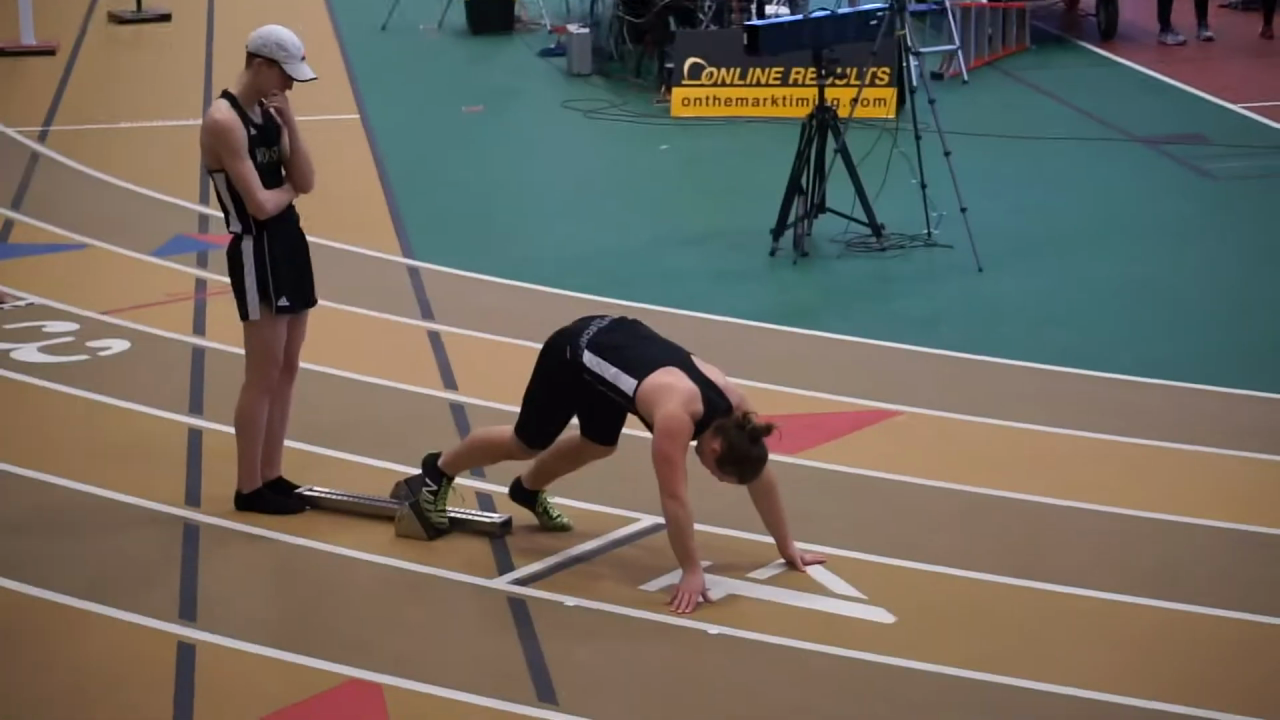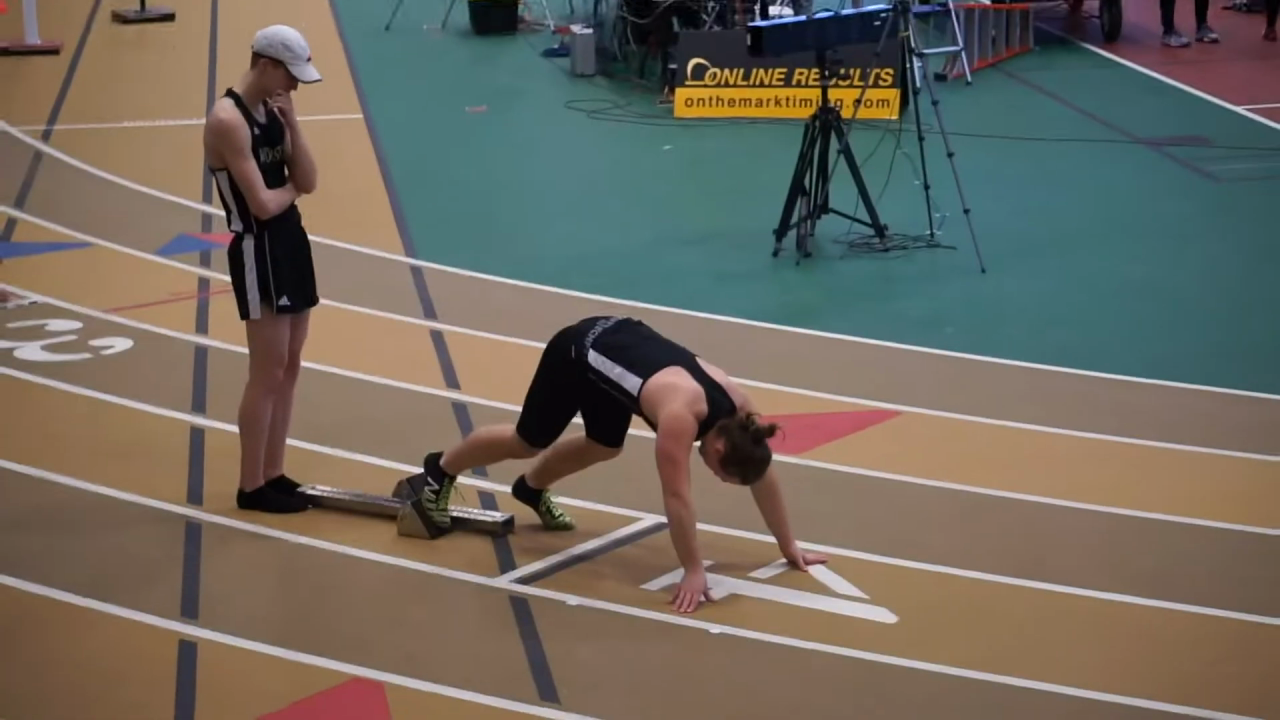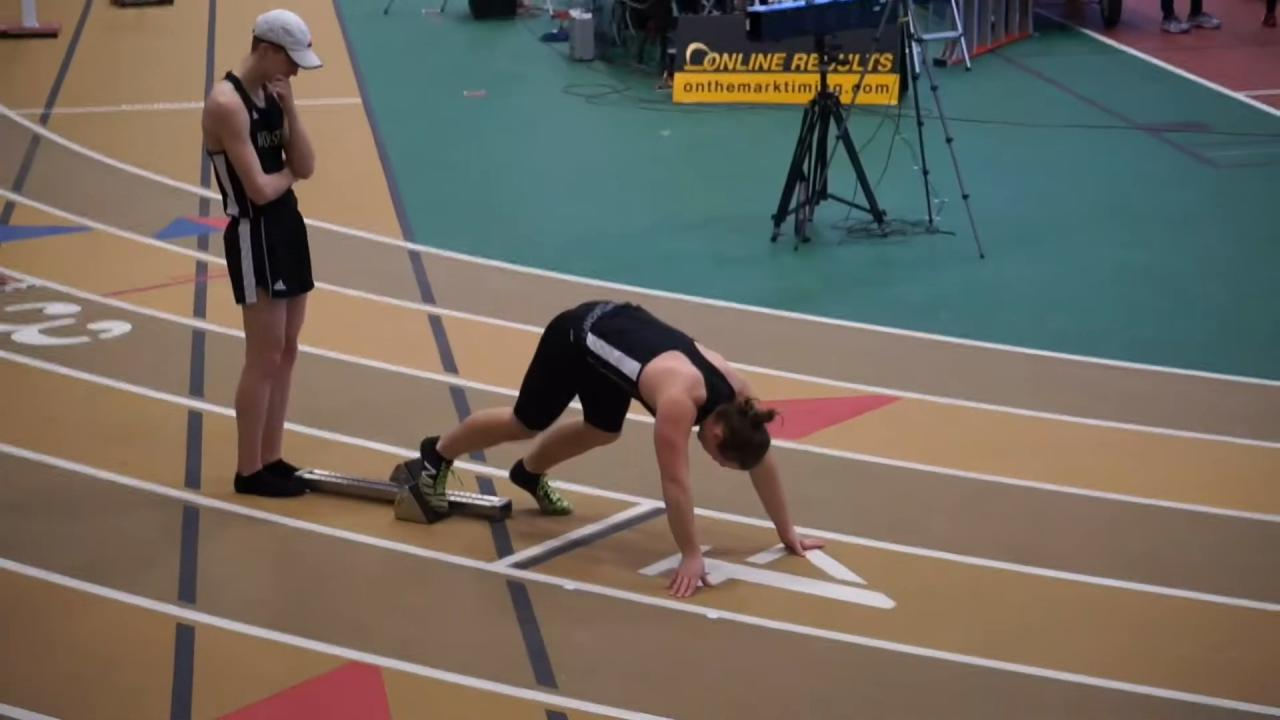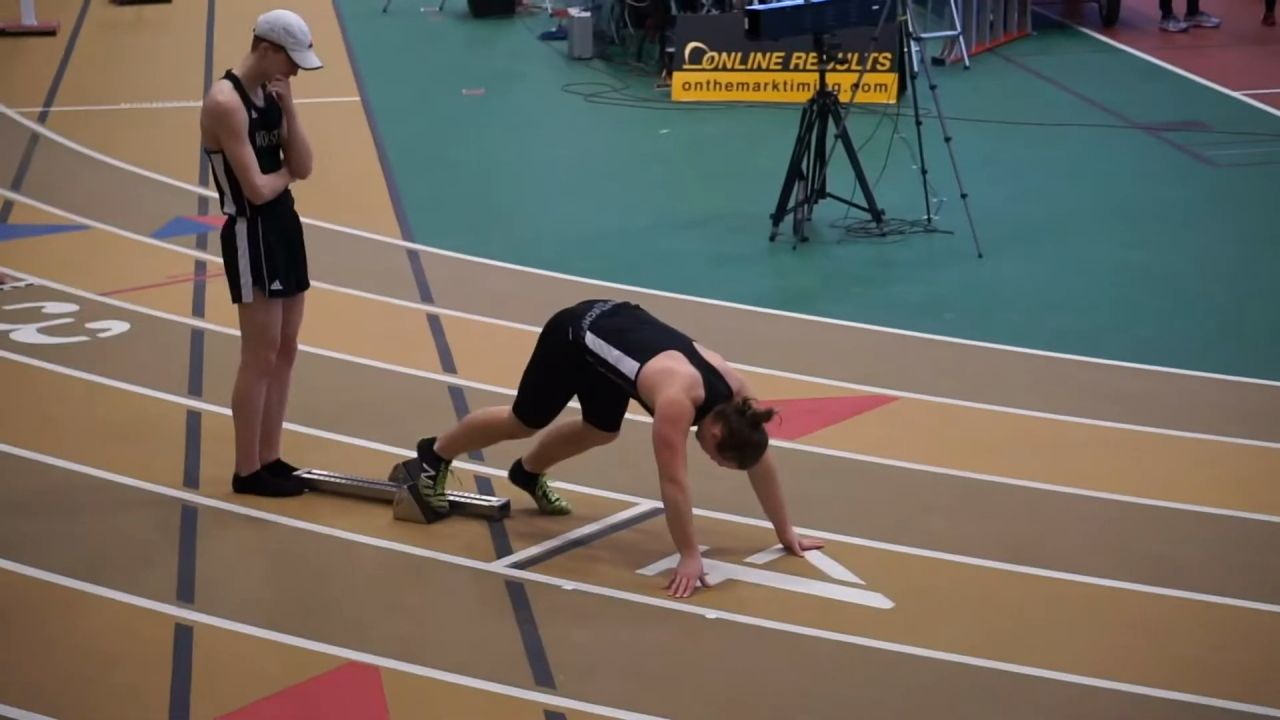
dt=0.1s
person 1, frame 1
left shoulder: (269, 112)
right shoulder: (224, 121)
left elbow: (305, 182)
right elbow: (261, 205)
left wrist: (290, 124)
right wrist: (288, 188)
left hip: (289, 243)
right hip: (256, 253)
left knee: (286, 369)
right knee: (263, 374)
left ankle: (271, 475)
right ankle: (249, 487)
person 1, frame 2
left shoulder: (273, 112)
right shoulder: (227, 120)
left elbow: (308, 182)
right elbow: (264, 205)
left wrist: (292, 125)
right wrist: (290, 188)
left hip: (291, 242)
right hip: (259, 252)
left knee: (288, 369)
right knee: (267, 373)
left ankle: (273, 474)
right ankle: (251, 486)
person 1, frame 3
left shoulder: (271, 95)
right shoulder: (226, 104)
left elbow: (305, 167)
right elbow: (259, 190)
left wrist: (290, 108)
right wrist: (287, 171)
left hip: (287, 227)
right hip: (254, 236)
left knee: (286, 352)
right knee: (264, 358)
left ankle: (271, 458)
right ankle: (249, 470)
person 1, frame 4
left shoulder: (270, 94)
right shoulder: (225, 102)
left elbow: (303, 167)
right elbow: (257, 189)
left wrist: (288, 108)
right wrist: (285, 171)
left hip: (284, 227)
right hip: (251, 236)
left knee: (285, 352)
right knee: (260, 357)
left ankle: (269, 458)
right ankle: (247, 470)
person 2, frame 1
left shoulder: (736, 407)
right shoulder: (678, 414)
left elbow: (761, 478)
right elbow: (674, 498)
left wrist: (787, 546)
right wrist: (691, 572)
left hip: (613, 337)
right hip: (574, 352)
left knee: (599, 445)
right knee: (527, 443)
left ankle: (528, 489)
right ankle: (438, 471)
person 2, frame 2
left shoulder: (740, 407)
right shoulder: (681, 414)
left elbow: (764, 479)
right elbow: (677, 497)
left wrist: (789, 546)
right wrist: (693, 572)
left hip: (618, 340)
right hip: (578, 351)
left knee: (604, 447)
right knee: (529, 442)
left ankle: (532, 487)
right ankle: (440, 470)
person 2, frame 3
left shoulder: (738, 393)
right shoulder: (681, 399)
left elbow: (763, 463)
right elbow: (675, 482)
left wrist: (787, 531)
right wrist: (691, 556)
left hip: (615, 324)
right hip: (577, 336)
left knee: (602, 432)
right knee: (524, 424)
left ankle: (529, 473)
right ankle: (437, 454)
person 2, frame 4
left shoulder: (736, 391)
right shoulder: (679, 399)
left elbow: (761, 463)
right elbow: (673, 482)
left wrist: (785, 531)
right wrist: (689, 556)
left hip: (614, 325)
right hip: (576, 333)
left knee: (601, 432)
right knee: (522, 422)
left ankle: (528, 472)
right ankle: (434, 455)
